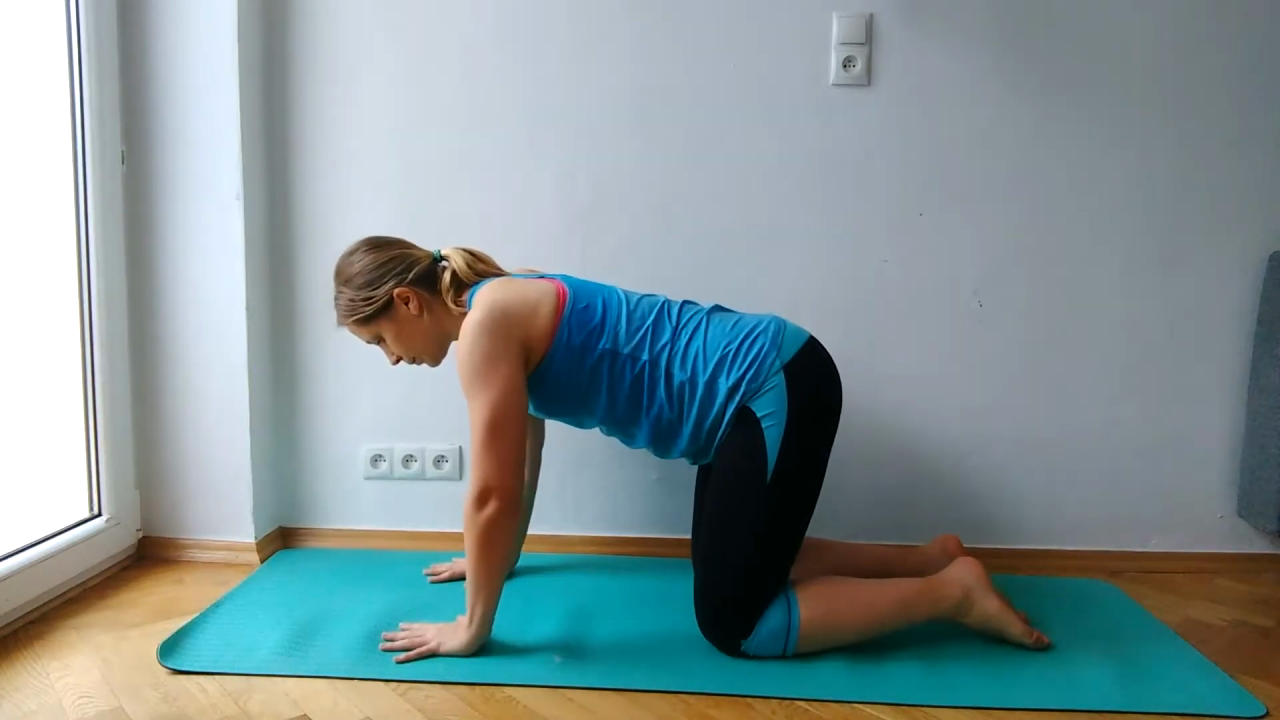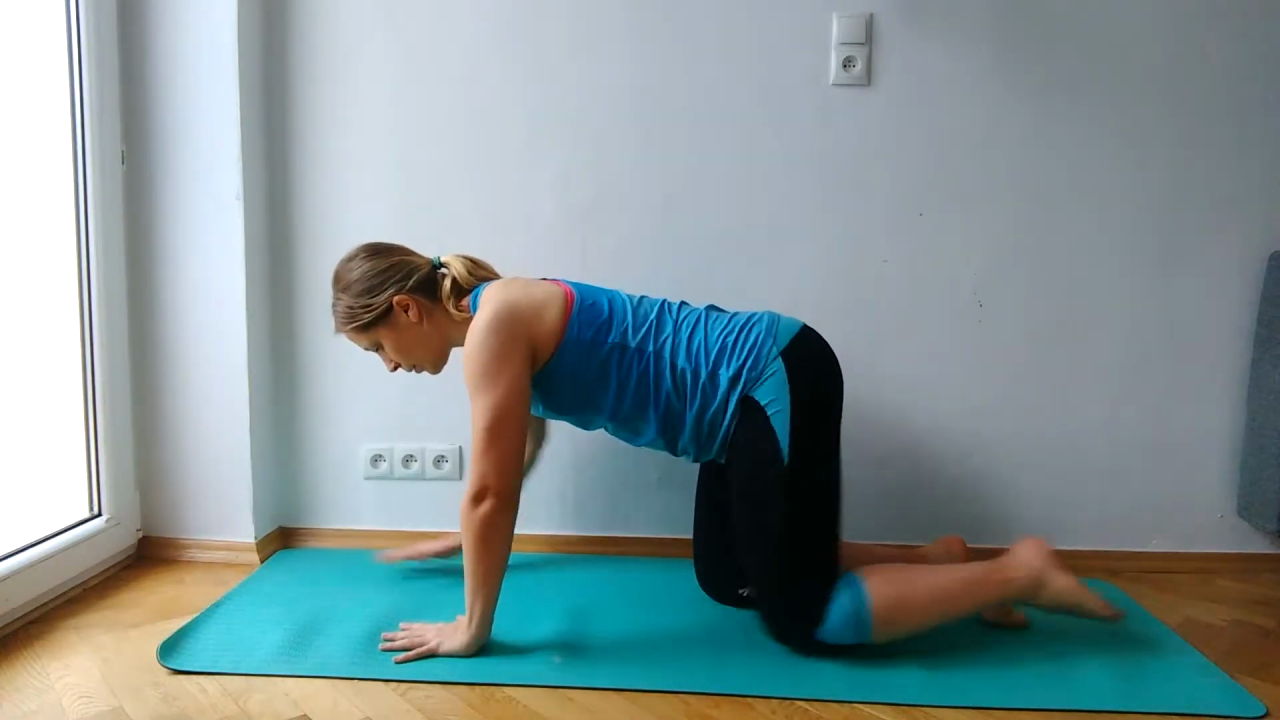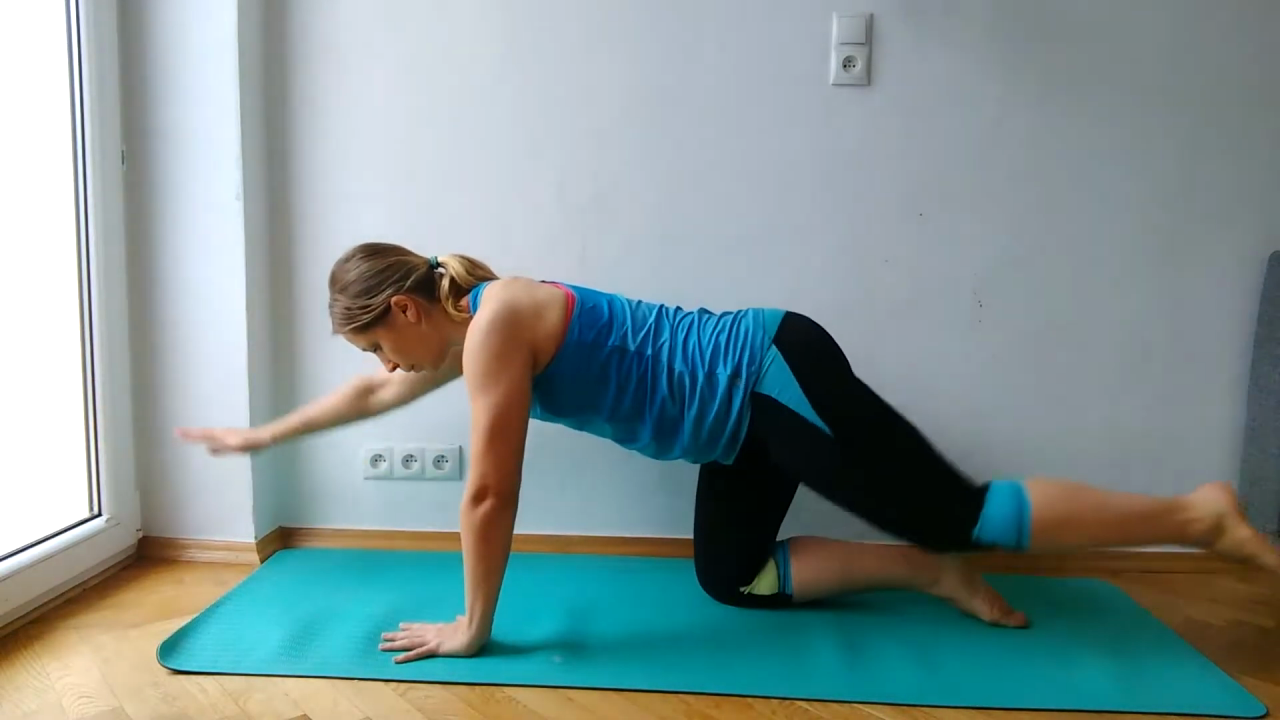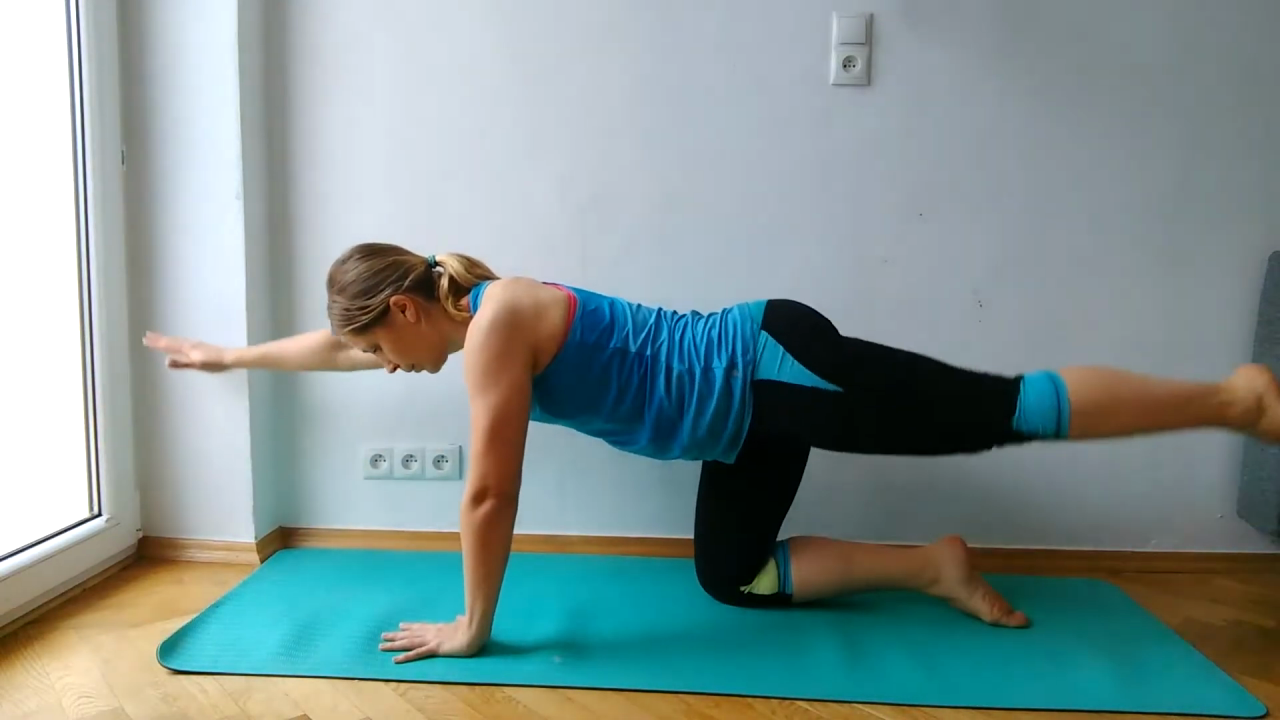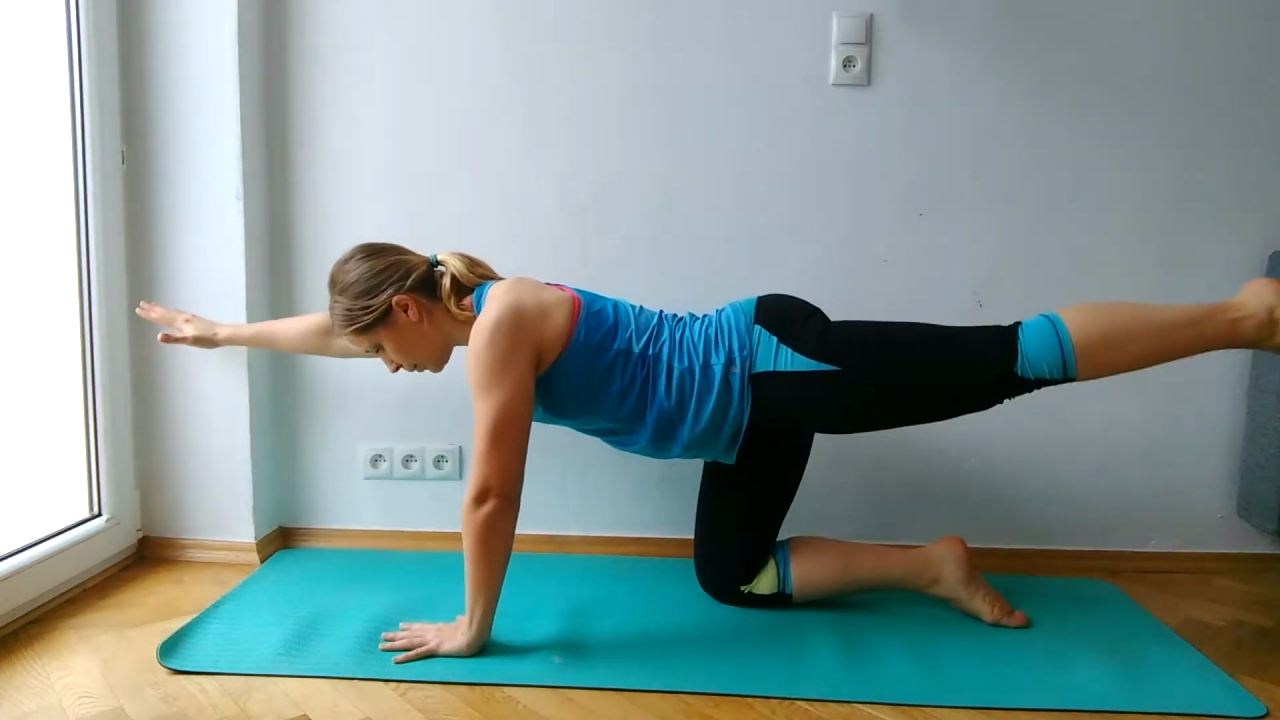
dt=0.4s
person 1, frame 1
left shoulder: (485, 324)
right shoulder: (504, 313)
left elbow: (491, 493)
right elbow: (523, 463)
left wrist: (472, 628)
right wrist: (499, 558)
left hip: (775, 389)
right hip: (753, 388)
left knee: (732, 622)
right knee: (739, 563)
left ankle: (951, 591)
right ankle: (929, 558)
person 1, frame 2
left shoulder: (491, 327)
right shoulder: (499, 322)
left elbow: (489, 496)
right elbow: (521, 451)
left wrist: (471, 627)
right wrist: (456, 539)
left hip: (774, 378)
right hip: (748, 389)
left knee: (804, 621)
right knee: (728, 577)
left ankle: (1026, 571)
right ankle: (931, 560)
person 1, frame 3
left shoulder: (491, 326)
right shoulder: (467, 320)
left elbow: (489, 497)
right elbow: (375, 393)
left wrist: (471, 629)
right wrist: (261, 431)
left hip: (772, 376)
right hip: (746, 403)
left knee: (968, 510)
right knee: (729, 578)
right ankle: (934, 573)
person 1, frame 4
left shoulder: (491, 328)
right shoulder: (460, 312)
left elbow: (489, 497)
right elbow: (339, 342)
left wrist: (469, 628)
right wrist: (227, 353)
left hip: (774, 368)
right hip: (749, 397)
left knee: (1006, 406)
right knee: (730, 576)
right ankle: (933, 566)
person 1, frame 5
left shoulder: (497, 325)
right shoulder: (454, 309)
left elbow: (491, 497)
right elbow: (335, 325)
left wrist: (471, 628)
right wrist: (220, 331)
left hip: (775, 361)
right hip: (752, 400)
left knee: (1007, 359)
right knee: (731, 578)
right ankle: (933, 565)
